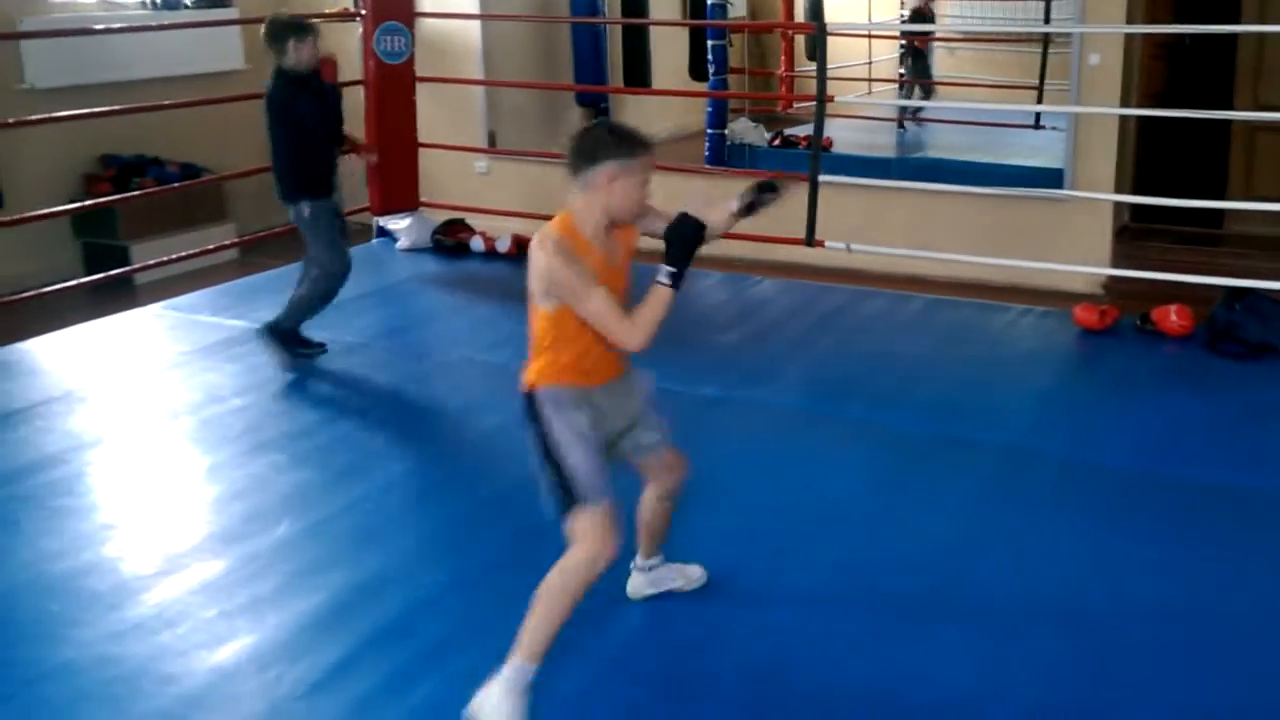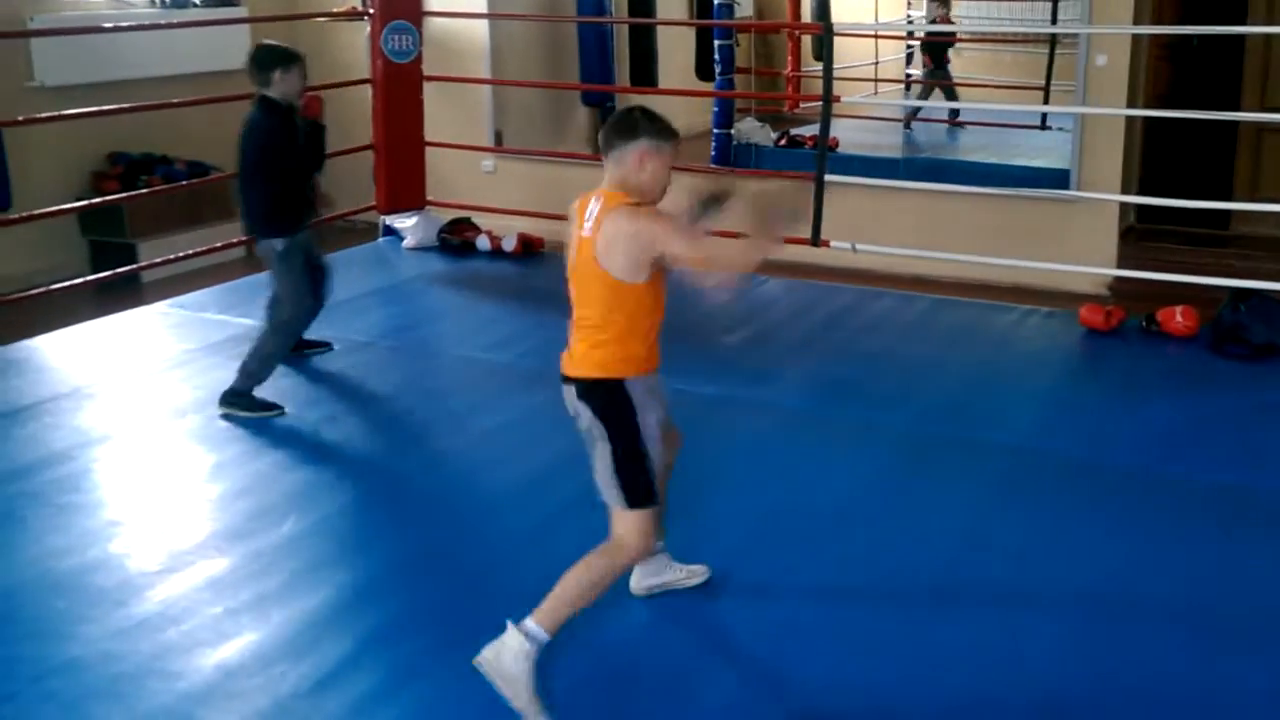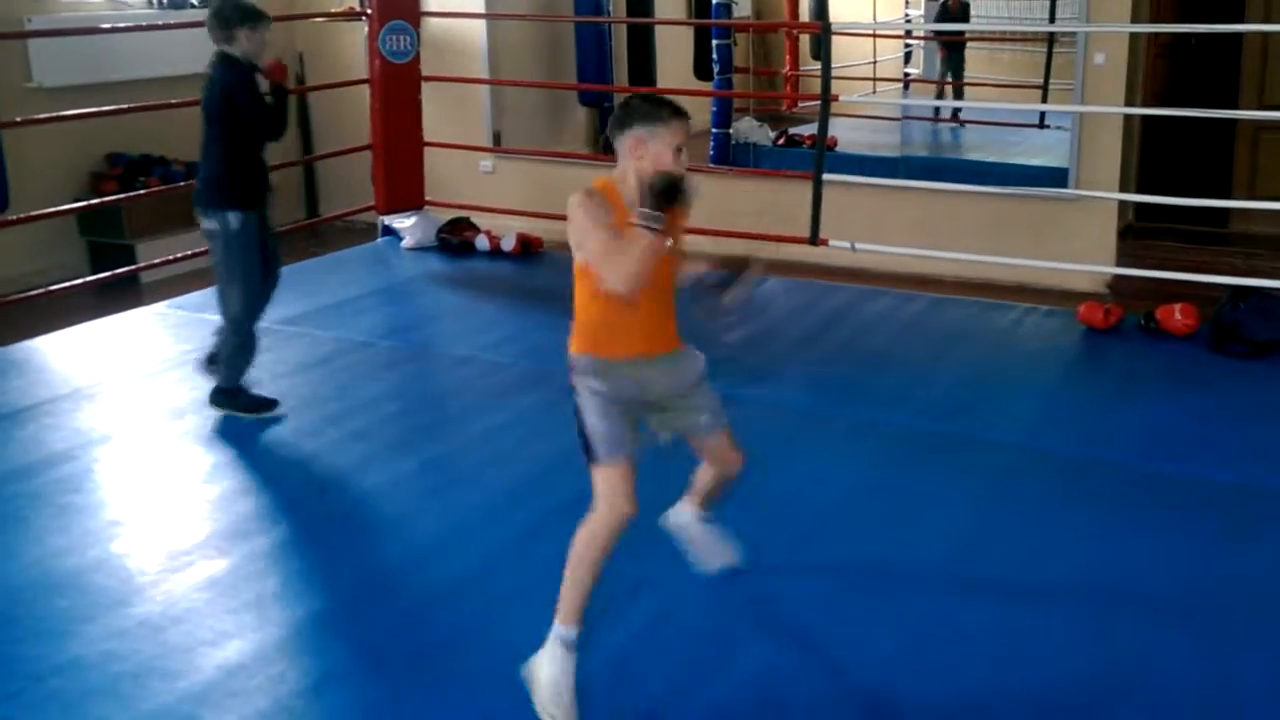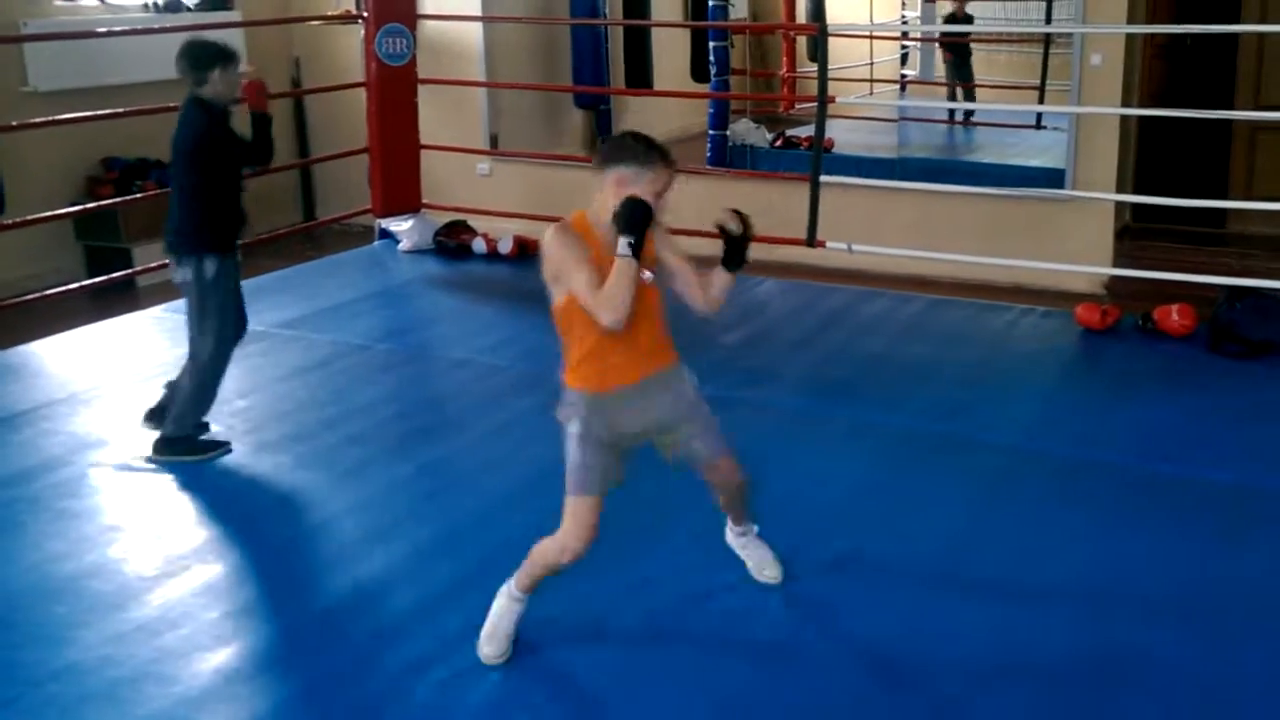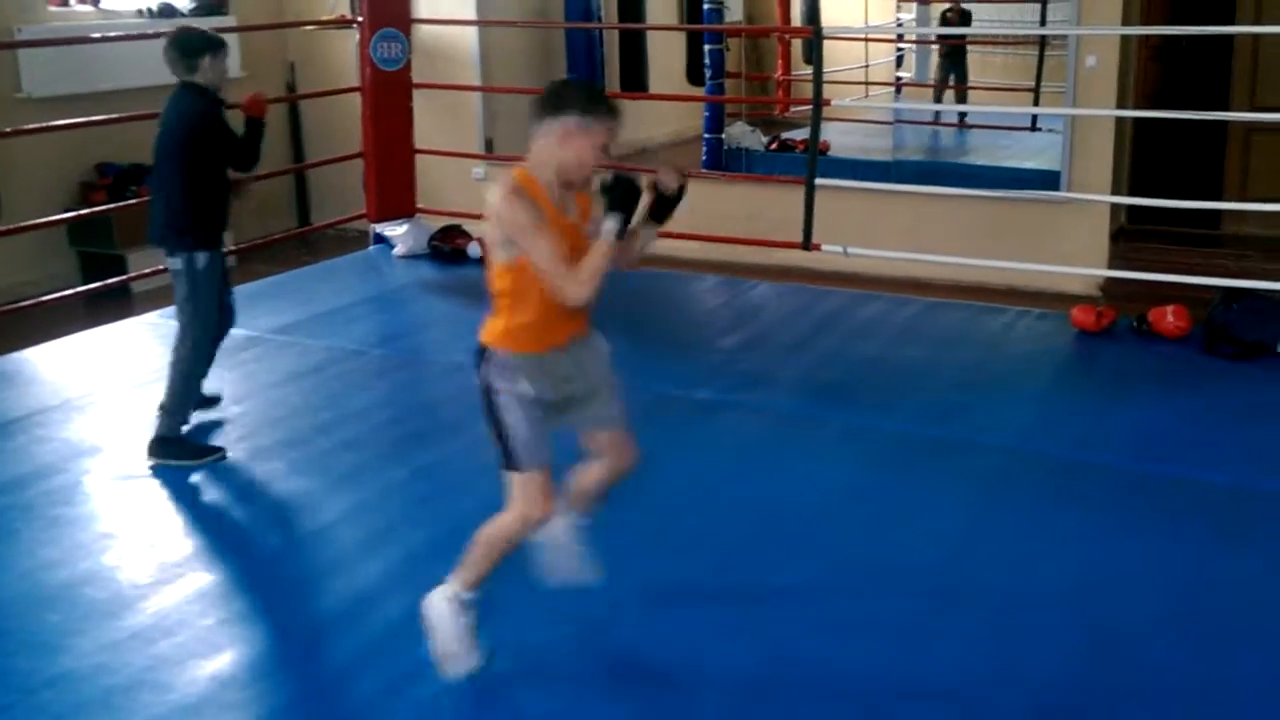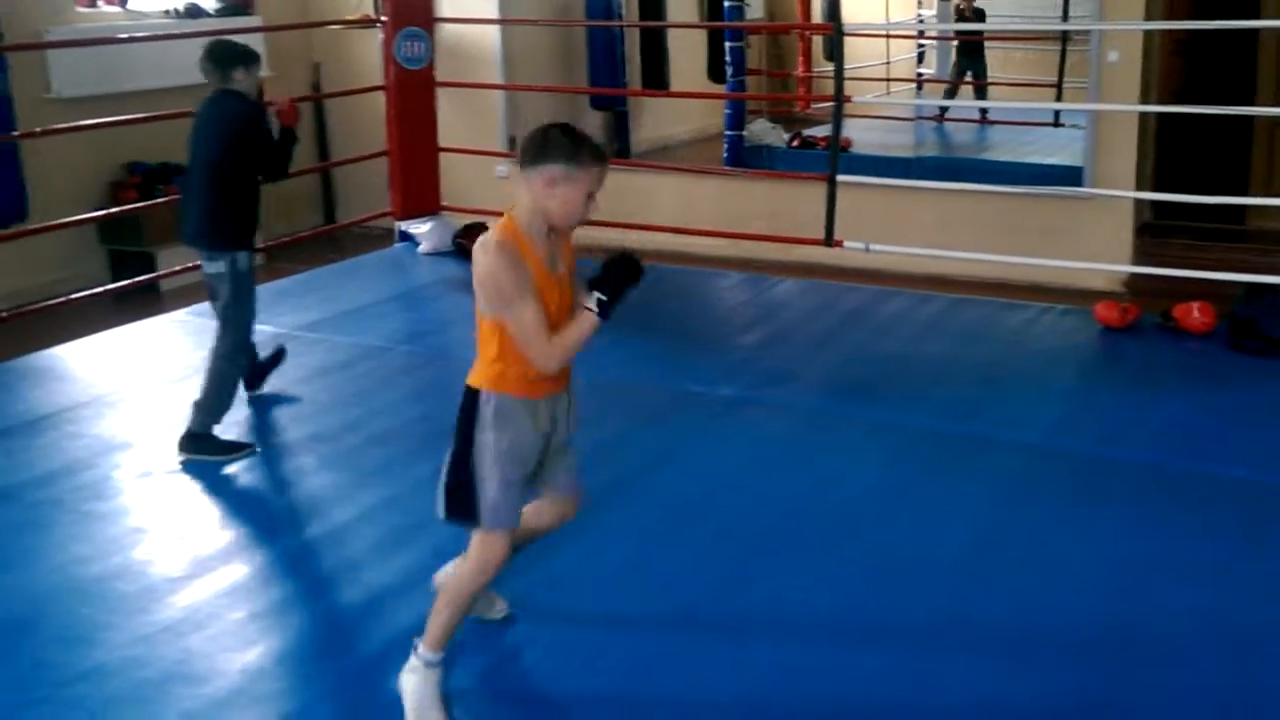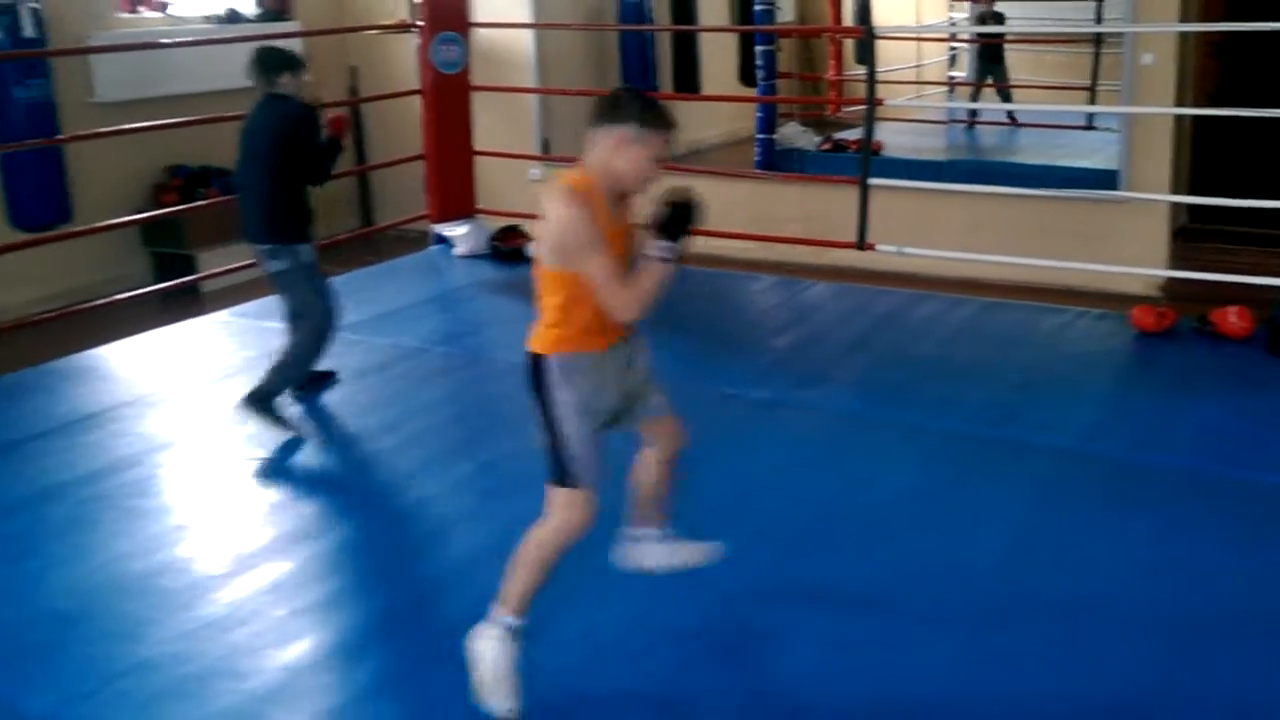
dt=0.2s
person 1, frame 1
left shoulder: (626, 220)
right shoulder: (554, 253)
left elbow: (704, 223)
right elbow: (631, 335)
left wrist: (748, 200)
right wrist: (673, 267)
left hip: (612, 387)
right hip: (562, 400)
left knee: (670, 470)
right knee: (595, 546)
left ankle: (647, 570)
person 1, frame 2
left shoulder: (596, 207)
right shoulder: (638, 224)
left elbow: (673, 225)
right elbow: (730, 267)
left wrist: (702, 203)
right wrist: (771, 223)
left hip: (599, 375)
right hip: (616, 385)
left knee: (666, 449)
right knee: (630, 537)
left ankle: (649, 568)
right ankle: (515, 649)
person 1, frame 3
left shoulder: (664, 203)
right shoulder: (589, 203)
right elbow: (620, 284)
right wrist: (650, 213)
left hip: (667, 360)
right hip: (602, 372)
left knee: (727, 460)
right knee: (615, 508)
left ankle: (690, 515)
right ankle: (556, 653)
person 1, frame 4
left shoulder: (651, 237)
right shoulder: (562, 239)
left elbow: (706, 302)
right elbow: (611, 317)
left wrist: (733, 254)
right wrist: (629, 240)
left hip: (663, 384)
right hip: (595, 403)
left knee: (729, 476)
right knee: (575, 542)
left ankle: (741, 533)
right ankle: (513, 596)
person 1, frame 5
left shoulder: (578, 189)
right shoulder: (512, 200)
left elbow: (621, 257)
right elbow: (574, 291)
left wrist: (657, 211)
right wrist: (613, 219)
left hip: (574, 348)
right hip: (516, 364)
left knee: (617, 454)
right knee: (528, 511)
left ankle: (563, 528)
right ankle: (452, 599)
person 1, frame 6
left shoulder: (556, 237)
right shoulder: (497, 256)
left elbow: (569, 311)
right elbow: (546, 356)
left wrist: (608, 288)
right wrist: (603, 301)
left hip: (551, 401)
right hip: (502, 408)
left knee: (558, 508)
right knee: (487, 554)
left ankle: (461, 574)
right ankle: (422, 669)
person 1, frame 7
left shoulder: (609, 195)
right shoulder: (570, 207)
right elbow: (624, 306)
left wrist: (659, 236)
right wrist: (666, 243)
left hip: (615, 354)
right hip: (569, 366)
left knee: (667, 435)
right knee: (571, 515)
left ankle: (646, 540)
right ankle: (497, 635)
person 2, frame 1
left shoulder: (302, 83)
right shoulder: (286, 91)
right elbow: (328, 126)
left wrist: (346, 140)
right wrist: (330, 85)
left hip: (318, 186)
right hip: (305, 193)
left knee: (325, 261)
right knee: (334, 265)
left ankle: (293, 328)
right ankle: (282, 326)
person 2, frame 2
left shoulder: (275, 115)
right shoulder: (269, 123)
right elbow: (309, 165)
left wrist: (309, 193)
right wrist: (314, 124)
left hip: (285, 221)
right hip: (275, 228)
left knee: (314, 276)
right knee: (295, 308)
left ankle: (289, 341)
right ankle: (238, 392)
person 2, frame 3
left shoulder: (231, 75)
right shoulder: (232, 80)
right elbow: (272, 128)
right wrist: (279, 86)
left hip: (240, 197)
right hip: (229, 204)
left knee: (264, 276)
right knee: (242, 295)
left ankle: (224, 356)
right ankle: (227, 388)
person 2, frame 4
left shoulder: (200, 116)
right shoulder: (206, 123)
right elbow: (258, 157)
right wrist: (260, 112)
left hip: (208, 242)
right hip: (202, 249)
left knee: (228, 329)
right knee: (214, 341)
left ankle: (170, 407)
right ankle: (175, 435)
person 2, frame 5
left shoulder: (184, 104)
right shoulder: (201, 110)
right elbow: (243, 159)
right wrist: (255, 119)
left hip: (185, 230)
right hip: (192, 237)
left knee: (218, 316)
right knee: (198, 331)
left ankle: (185, 393)
right ankle: (168, 436)
person 2, frame 6
left shoulder: (211, 111)
right shoulder: (246, 113)
right elbow: (274, 168)
right wrist: (287, 128)
left hip: (205, 228)
right hip: (226, 235)
left knee: (236, 313)
right knee: (233, 329)
left ankle: (251, 369)
right ankle: (199, 432)
person 2, frame 7
left shoulder: (257, 118)
right shoulder: (298, 114)
right elbow: (317, 172)
right wrist: (334, 138)
left hip: (261, 229)
right hip: (286, 231)
left knee: (301, 307)
right knee: (319, 316)
left ankle: (302, 375)
right ankle: (265, 394)
